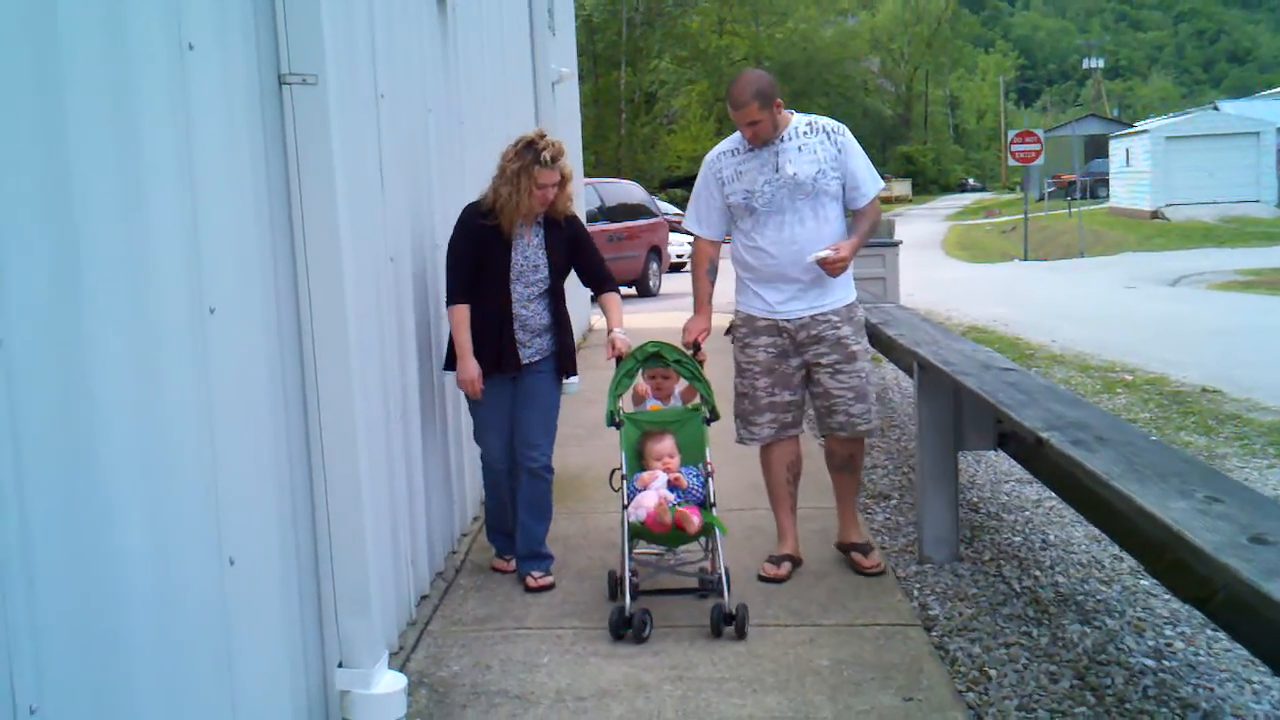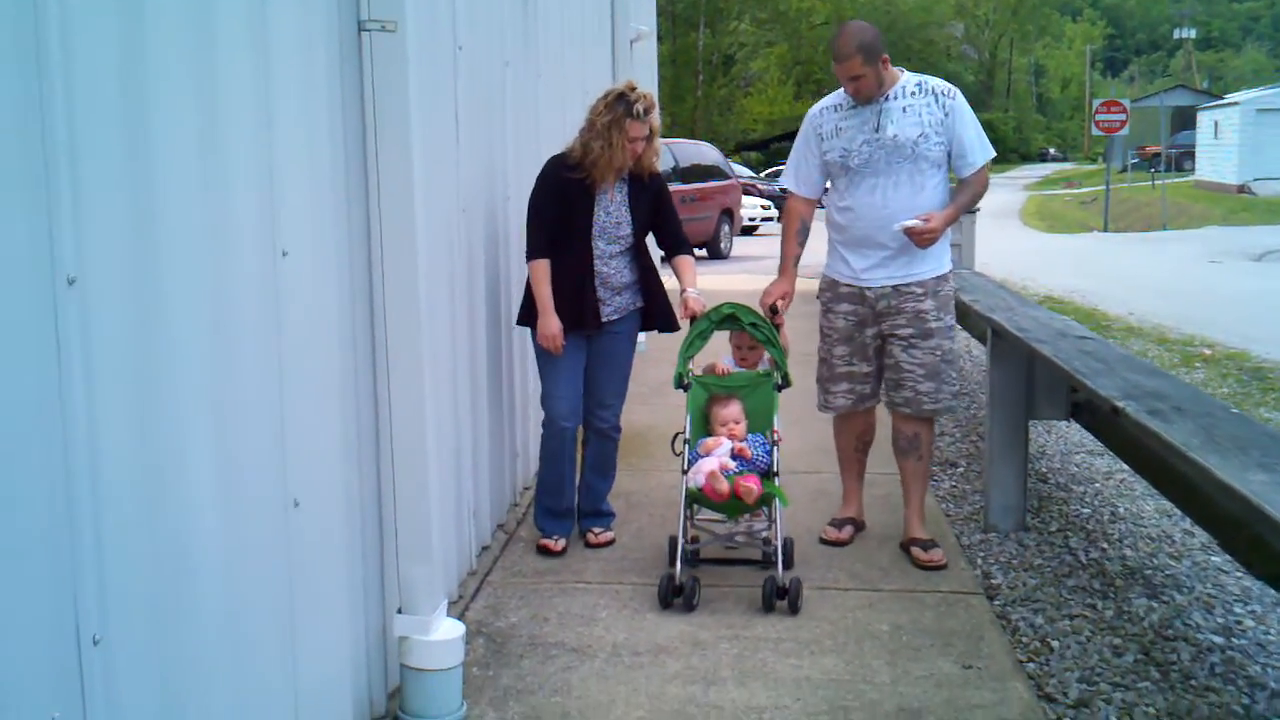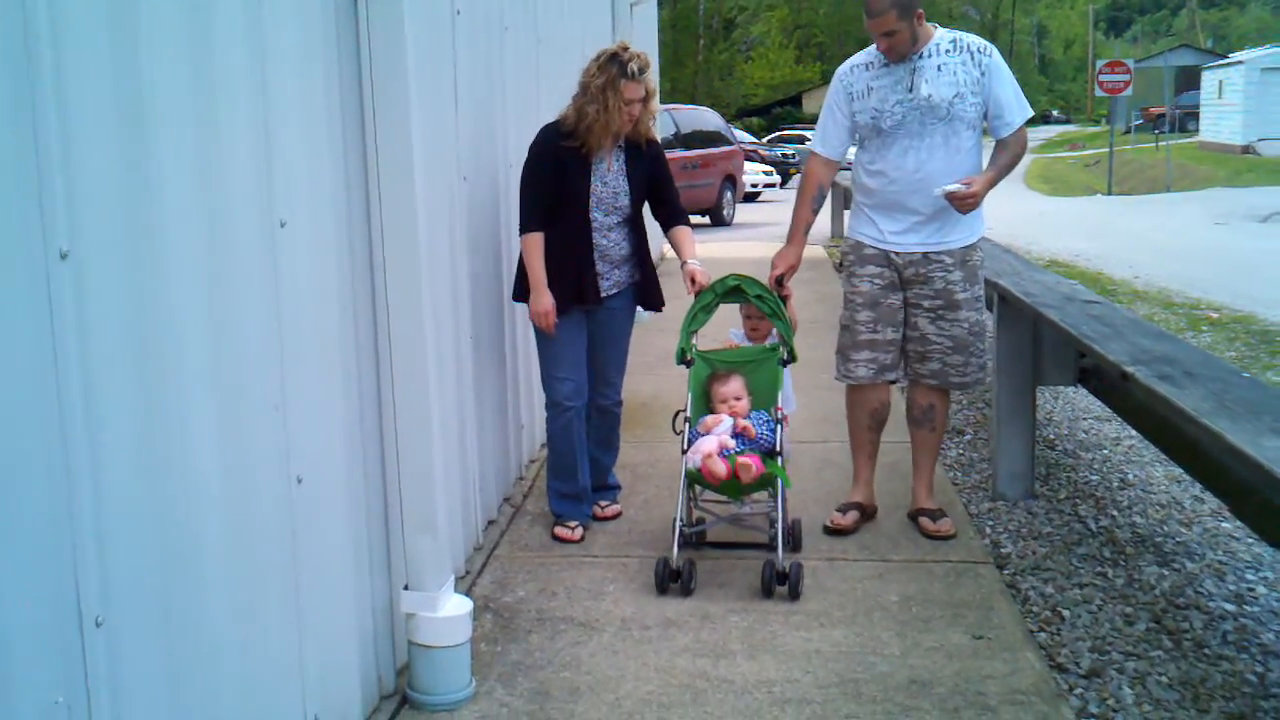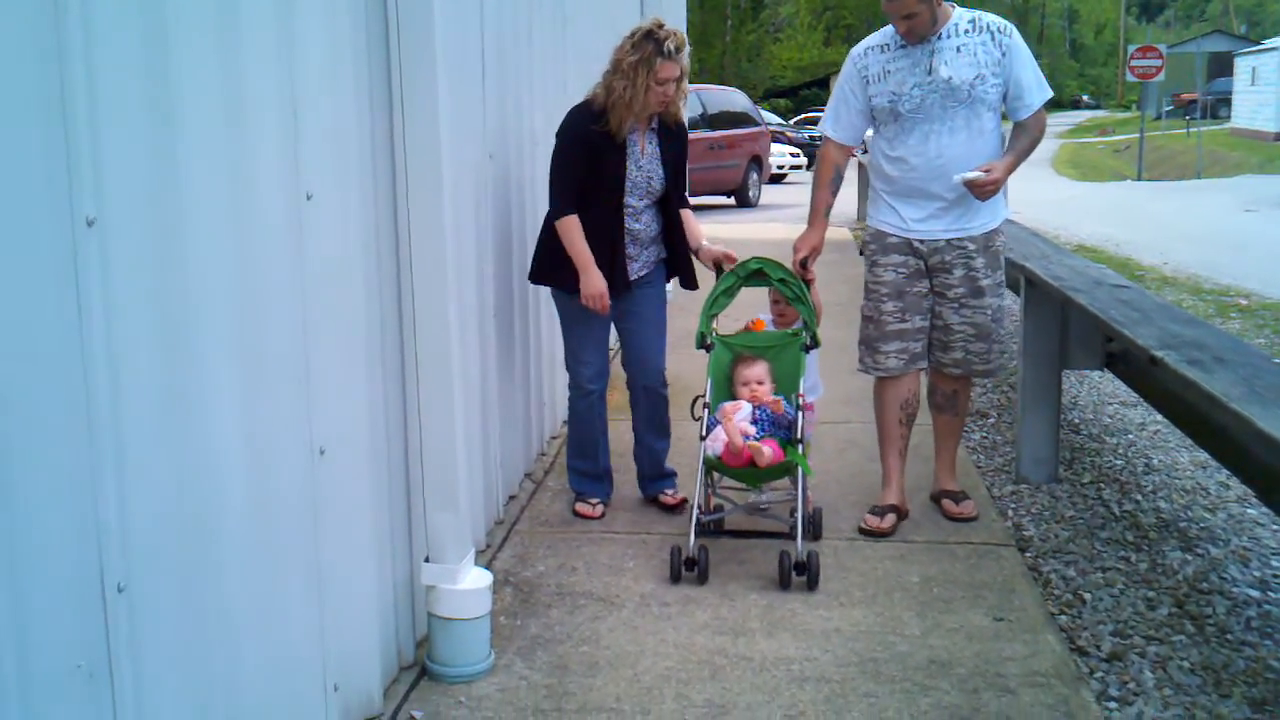
dt=0.5s
person 1, frame 1
left shoulder: (832, 137)
right shoulder: (719, 162)
left elbow: (868, 206)
right elbow: (707, 241)
left wrist: (850, 245)
right wrist: (703, 313)
left hip: (832, 310)
right hip: (761, 318)
left knee: (848, 426)
right knee: (774, 430)
left ankle: (850, 531)
right ankle: (787, 542)
person 1, frame 2
left shoulder: (942, 100)
right shoulder: (823, 116)
left elbow: (976, 176)
right elbow: (802, 200)
left wrist: (946, 217)
right wrist: (786, 275)
left hip: (920, 282)
right hip: (846, 283)
left knee: (917, 403)
right knee: (850, 400)
left ankle: (915, 525)
right ankle: (851, 506)
person 1, frame 3
left shoulder: (978, 57)
right shoulder: (853, 75)
left elbow: (1014, 135)
right elbow: (822, 161)
left wrist: (987, 179)
right wrist: (795, 243)
left hip: (950, 247)
right hip: (873, 246)
left knee: (934, 375)
right knee: (866, 372)
left ankle: (923, 495)
right ankle: (862, 491)
person 1, frame 4
right shoulder: (866, 57)
left elbow: (1032, 116)
right elbow: (836, 146)
left wrist: (1006, 165)
right wrist: (816, 227)
left hip: (972, 233)
right hip: (894, 234)
left knee: (957, 362)
right knee: (895, 361)
left ankle: (946, 478)
right ankle: (892, 490)
person 2, frame 1
left shoulder: (564, 224)
right shoulder: (477, 221)
left elbow: (601, 280)
right elbow: (458, 293)
left wrist: (615, 328)
right wrist: (465, 356)
left hip: (542, 357)
right hip: (488, 358)
left knee: (535, 459)
right knee: (496, 458)
left ankle: (533, 558)
right ankle: (504, 544)
person 2, frame 2
left shoulder: (648, 183)
right shoulder: (561, 174)
left elbow: (675, 242)
right elbow: (538, 248)
left wrist: (689, 289)
right wrist: (546, 312)
left hip: (620, 316)
right hip: (564, 315)
left knee: (604, 420)
right knee: (562, 418)
left ankle: (595, 514)
right ankle: (553, 521)
person 2, frame 3
left shoulder: (644, 149)
right shoulder: (554, 142)
left elbow: (670, 212)
right elbow: (532, 220)
left wrist: (689, 260)
right wrist: (539, 288)
left hip: (617, 289)
right hip: (561, 289)
left knee: (607, 396)
right knee: (567, 398)
left ankle: (601, 486)
right ankle: (570, 506)
person 2, frame 4
left shoulder: (672, 130)
right shoulder: (585, 123)
left elbow: (675, 201)
right elbow: (563, 205)
left wrist: (702, 247)
right wrist: (588, 271)
left hip: (645, 269)
right hip: (584, 270)
left knee: (650, 375)
right knee: (589, 381)
left ankle: (656, 477)
right ankle: (590, 484)
